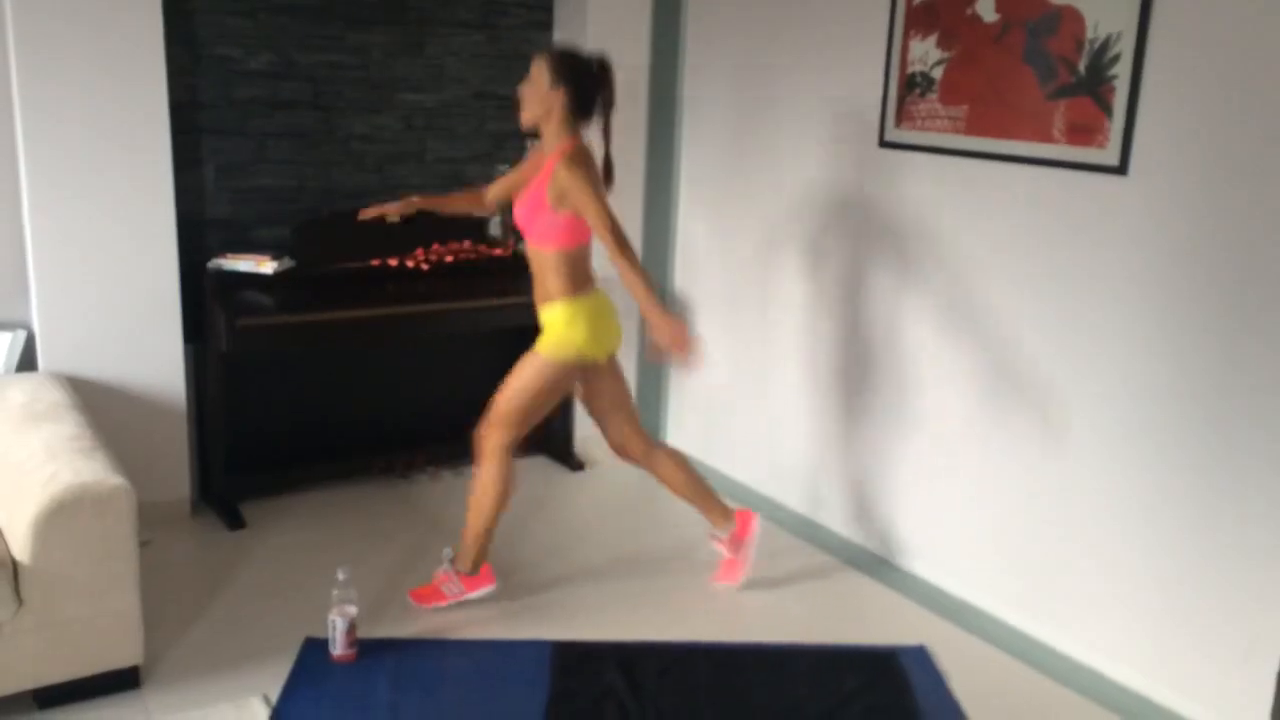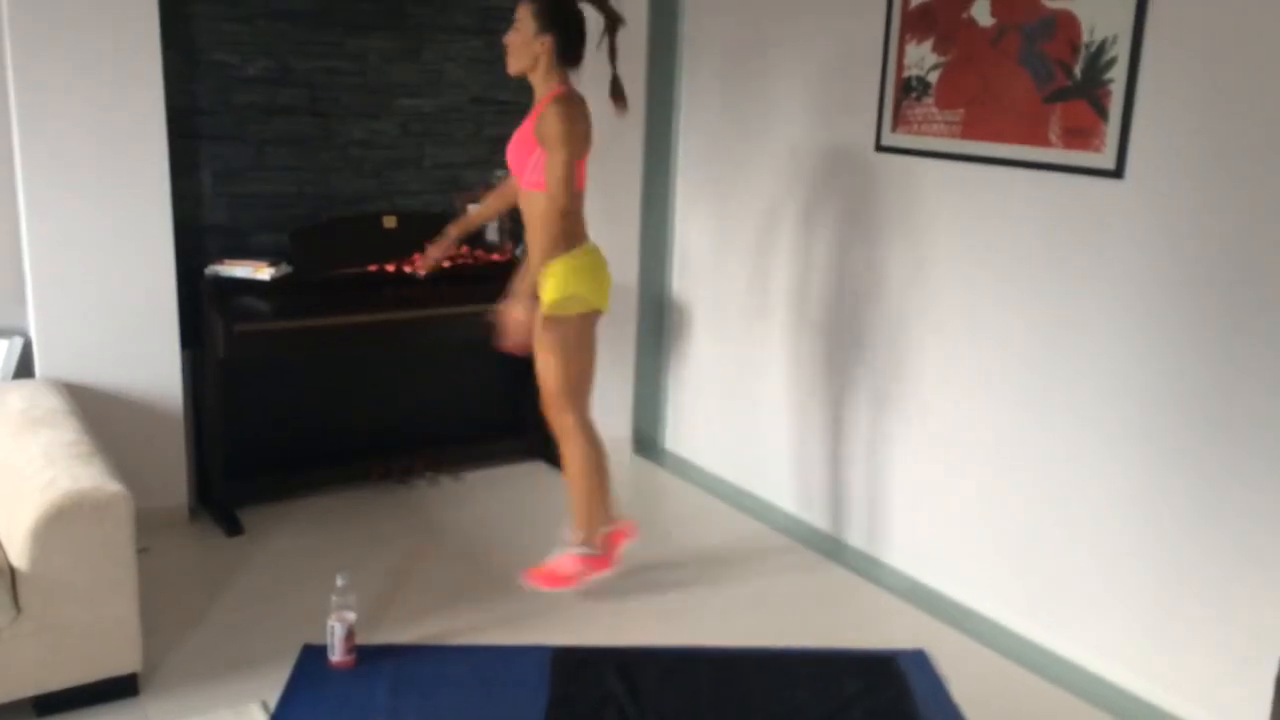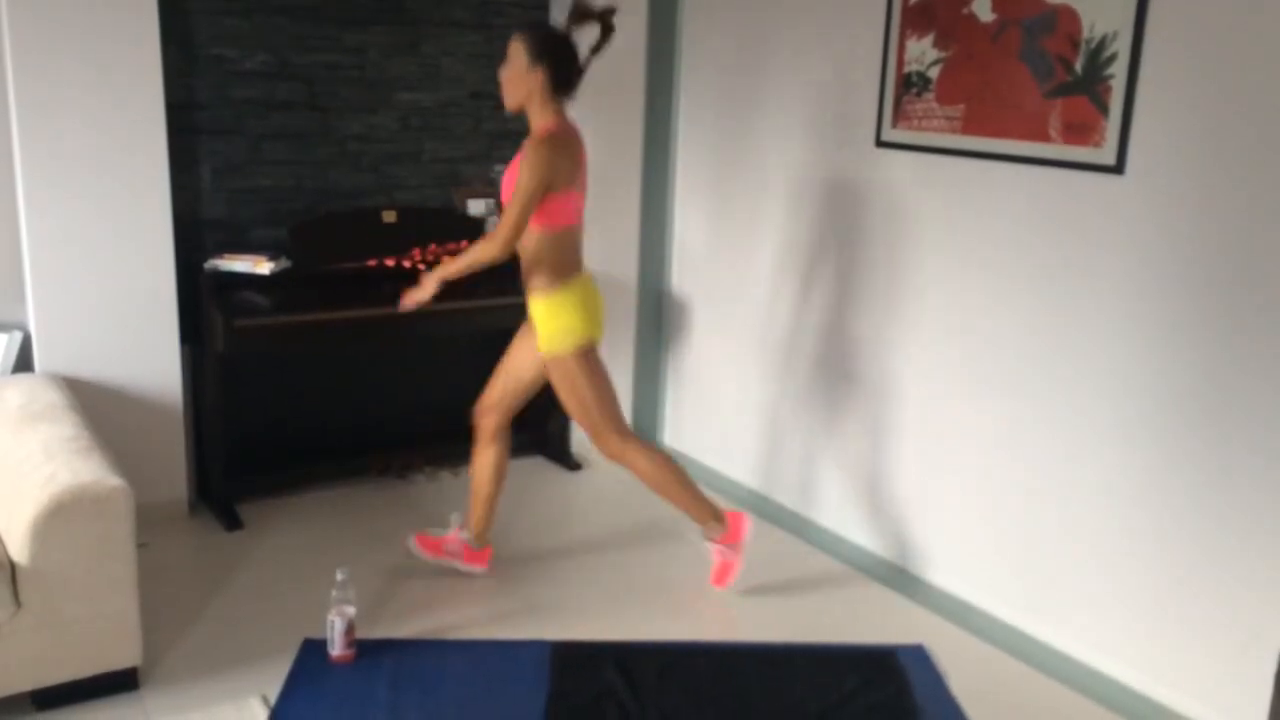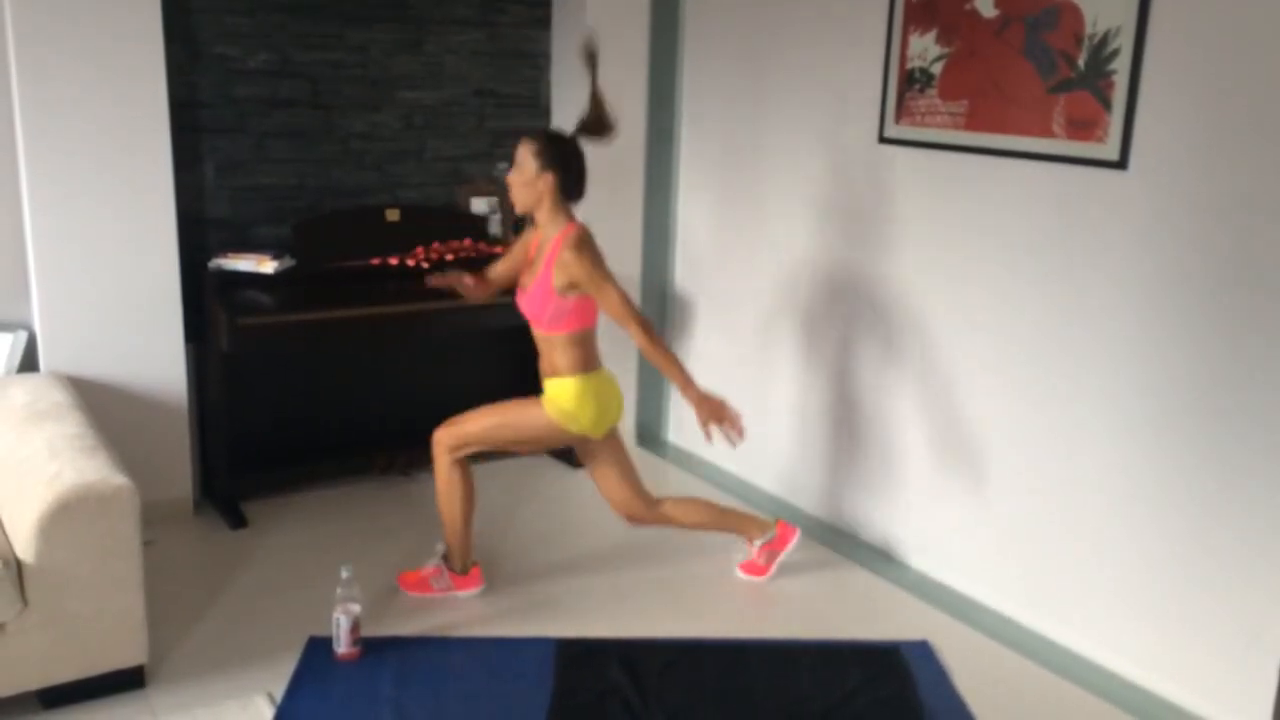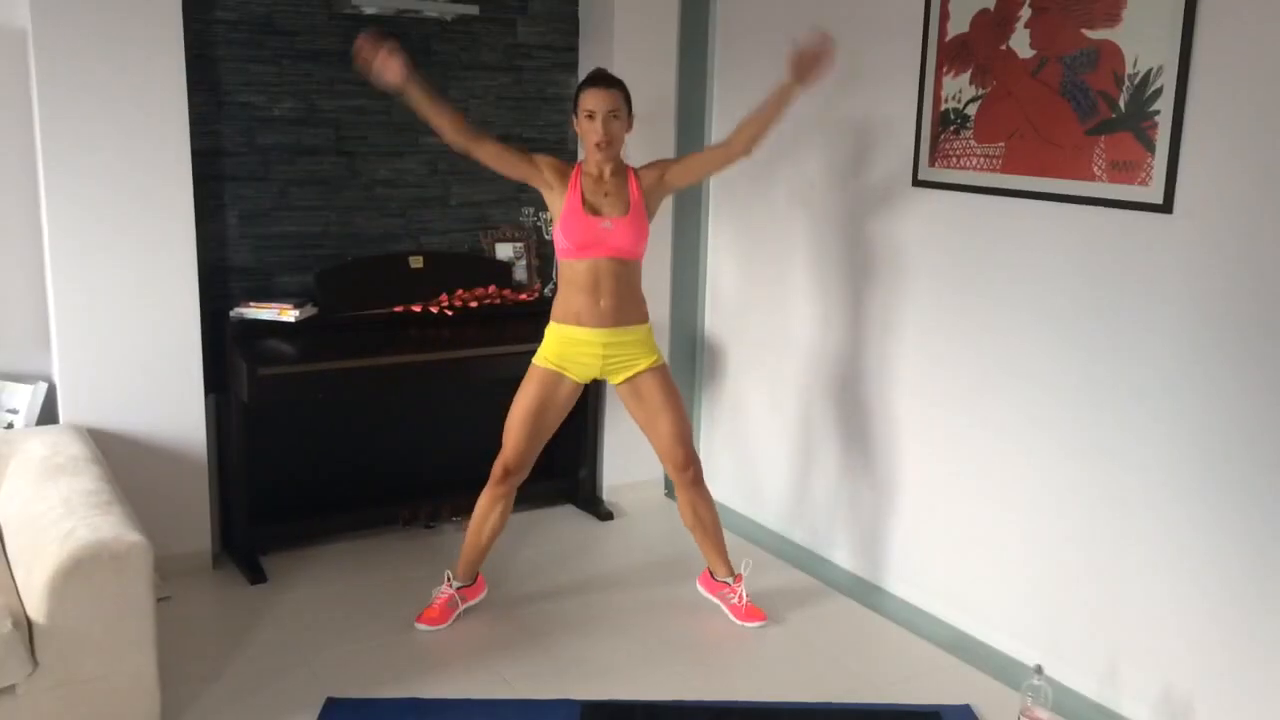
dt=1s
person 1, frame 1
left shoulder: (569, 163)
right shoulder: (545, 158)
left elbow: (613, 238)
right elbow: (486, 199)
left wrist: (656, 313)
right wrist: (415, 203)
left hip: (576, 324)
right hip: (573, 323)
left knee: (494, 438)
right knee: (633, 443)
left ankle: (467, 571)
right ankle: (728, 523)
person 1, frame 2
left shoulder: (559, 111)
right shoulder: (549, 108)
left elbow: (556, 209)
right elbow: (515, 188)
left wrist: (526, 292)
right wrist: (452, 233)
left hip: (569, 278)
right hip: (554, 278)
left knee: (566, 414)
right knee: (565, 412)
left ankle: (589, 544)
right ankle: (603, 527)
person 1, frame 3
left shoulder: (545, 148)
right shoulder: (559, 137)
left elbow: (502, 243)
left wrist: (437, 277)
left hip: (563, 308)
right hip: (552, 305)
left knee: (614, 443)
right knee: (488, 415)
left ankle: (721, 529)
right ankle: (472, 543)
person 1, frame 4
left shoulder: (573, 247)
right shoulder: (537, 237)
left elbow: (636, 324)
right elbow: (490, 283)
left wrist: (692, 392)
right wrist: (466, 281)
left hip: (577, 400)
right hip: (580, 395)
left knee: (448, 442)
right knee: (640, 510)
left ankle: (457, 568)
right ankle: (765, 533)
person 1, frame 5
left shoulder: (651, 181)
right shoulder: (553, 177)
left elbow: (738, 146)
right elbow: (467, 140)
left wrist: (790, 86)
right wrist: (408, 83)
left hip: (633, 349)
right hip: (565, 348)
left knee: (686, 469)
right knee: (506, 470)
left ankle: (721, 578)
right ankle: (463, 582)
